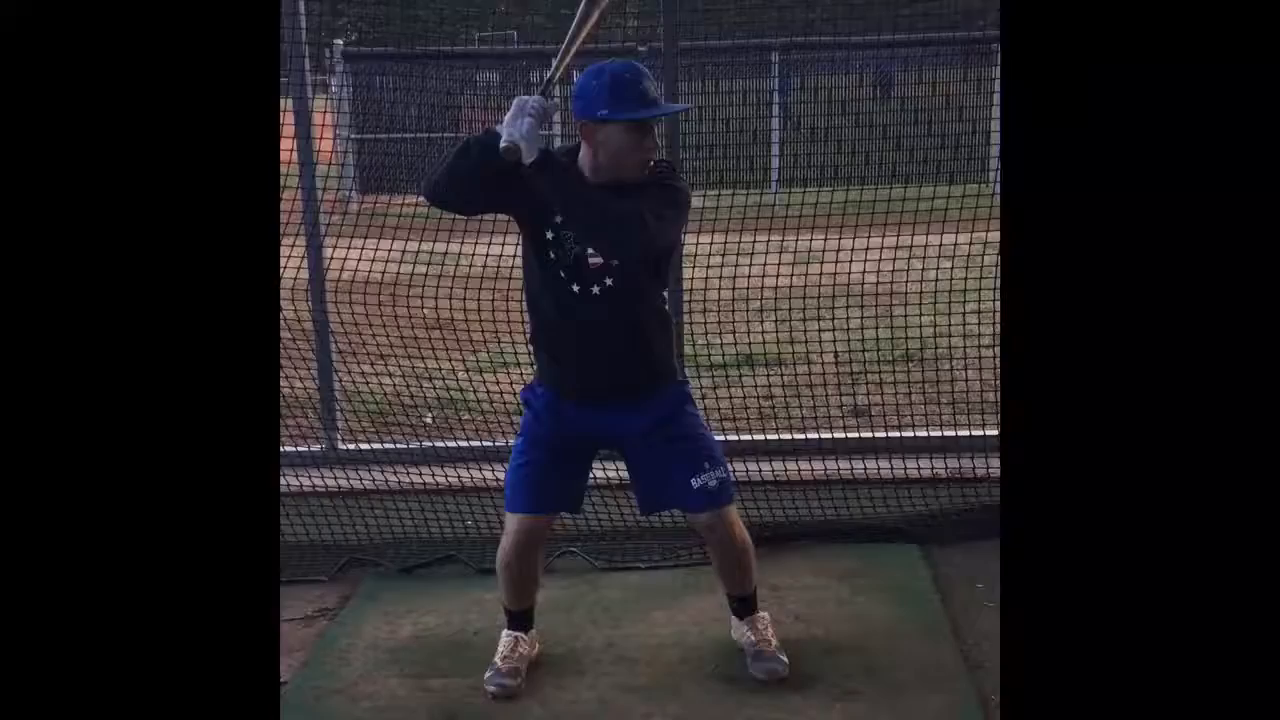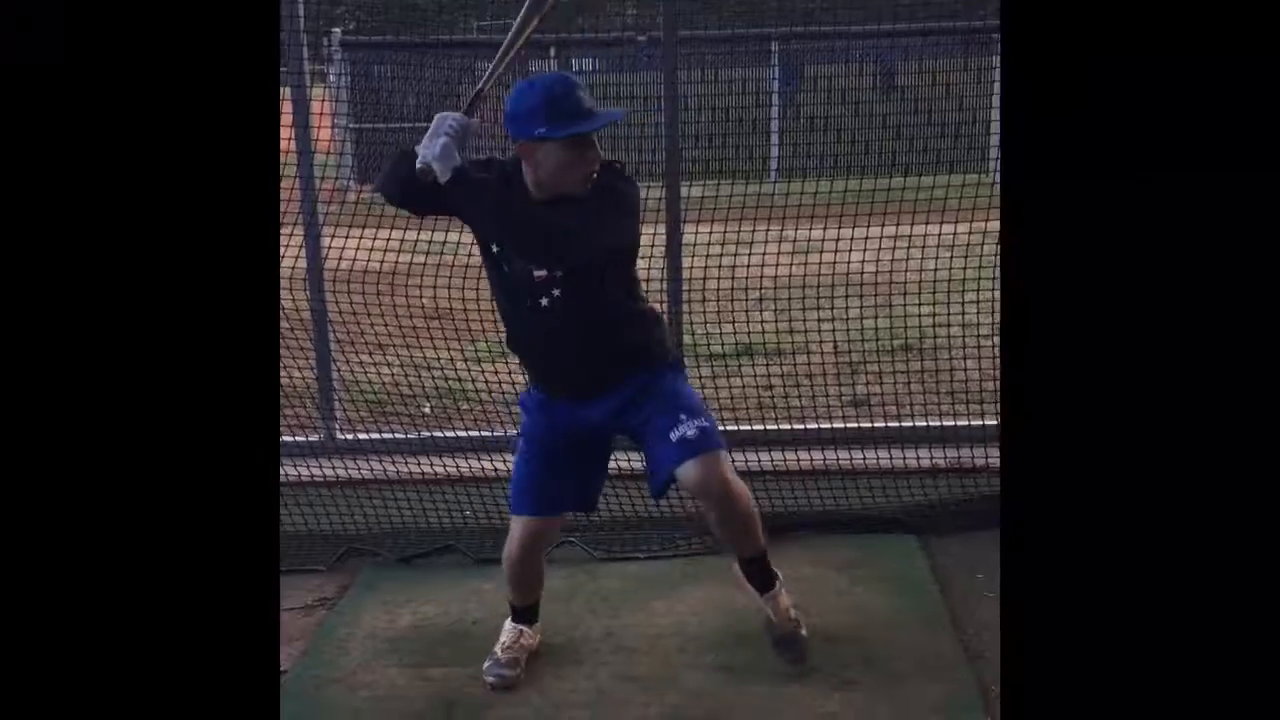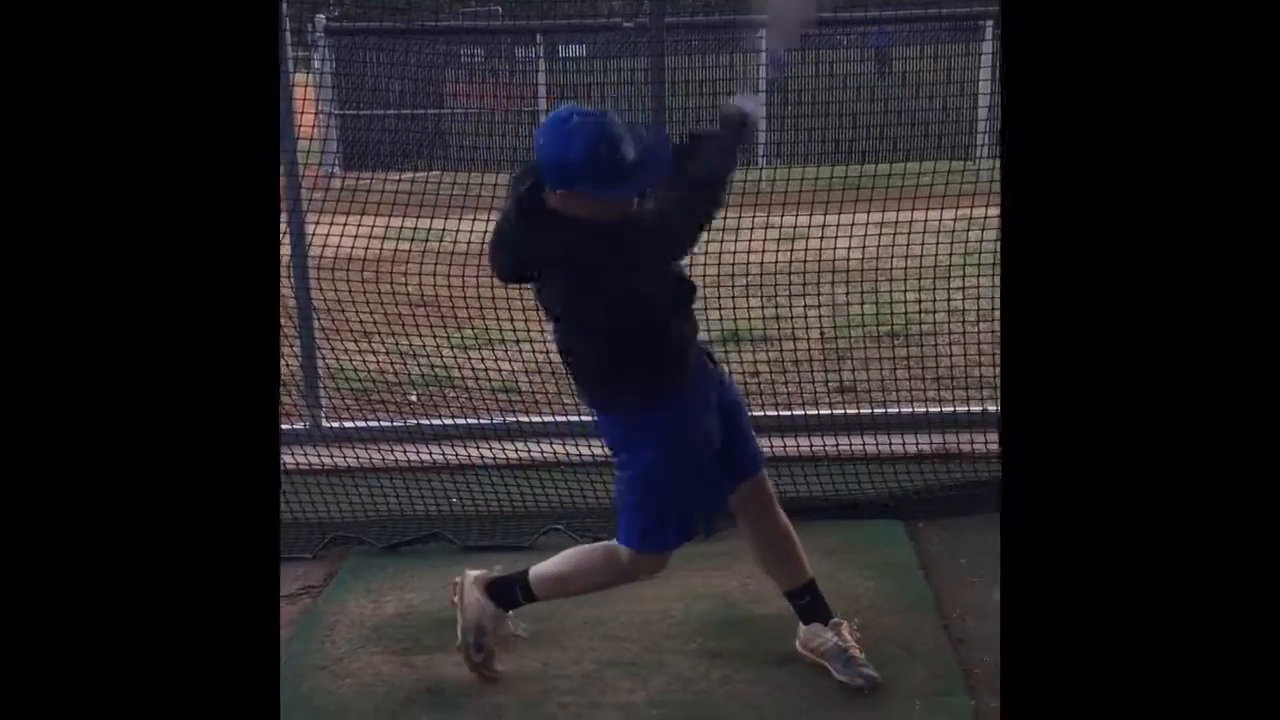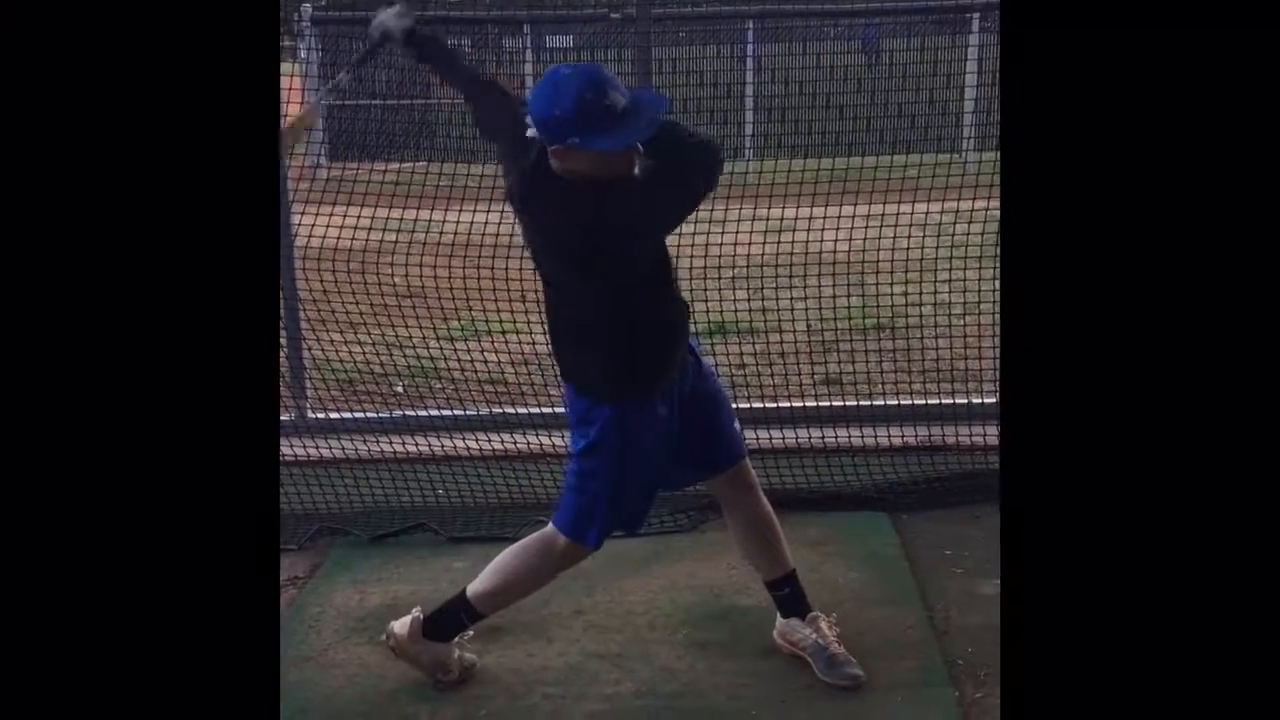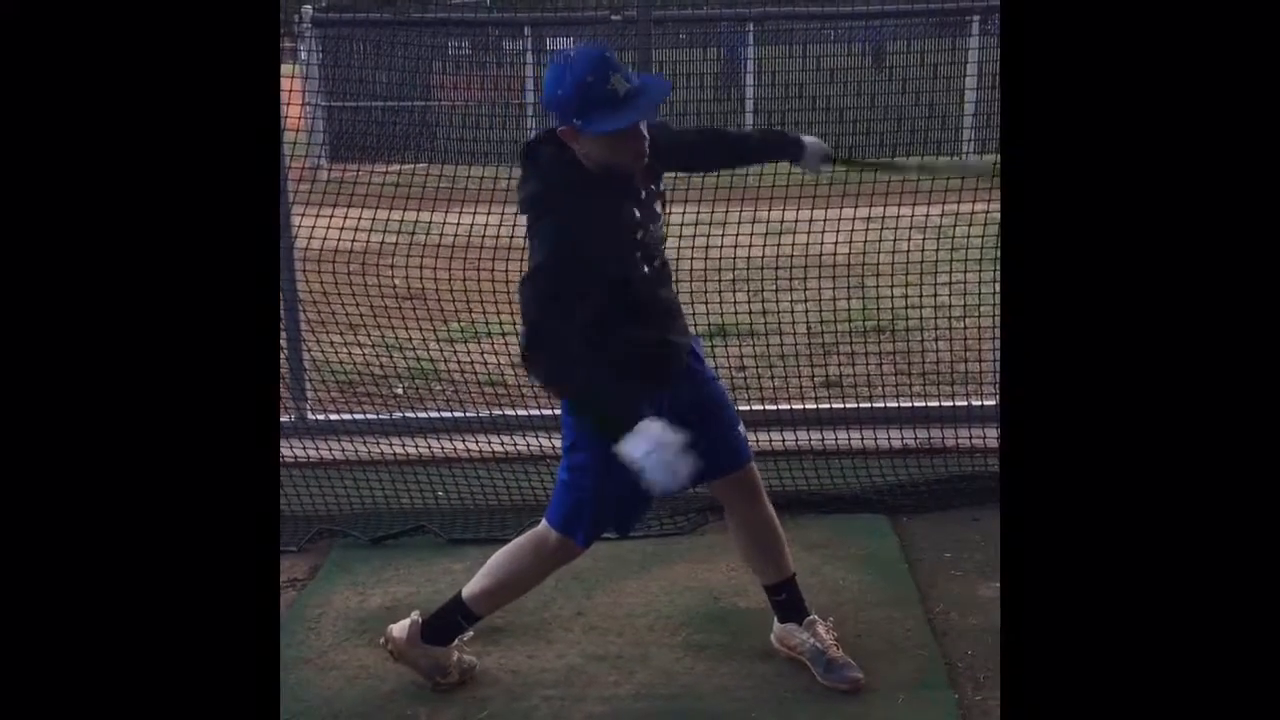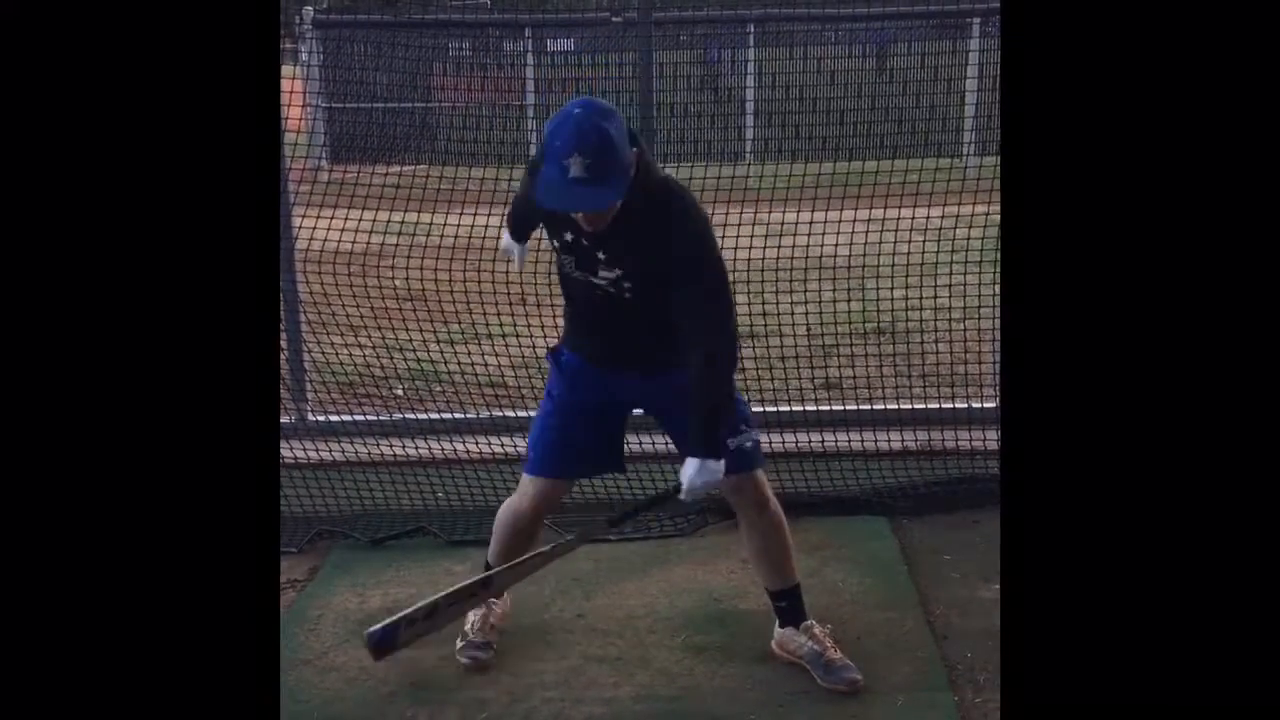
dt=0.5s
person 1, frame 1
left shoulder: (664, 188)
right shoulder: (534, 175)
left elbow: (633, 241)
right elbow: (441, 190)
left wrist: (540, 165)
right wrist: (499, 139)
left hip: (650, 393)
right hip: (561, 395)
left knee: (720, 521)
right knee: (522, 532)
left ankle: (748, 619)
right ankle: (519, 633)
person 1, frame 2
left shoulder: (614, 192)
right shoulder: (492, 181)
left elbow: (556, 245)
right elbow: (393, 188)
left wrist: (456, 180)
right wrist: (425, 157)
left hip: (642, 374)
right hip: (557, 394)
left knee: (713, 481)
right knee: (527, 534)
left ankle: (766, 587)
right ankle: (522, 625)
person 1, frame 3
left shoulder: (546, 183)
right shoulder: (578, 258)
right elbow: (689, 202)
left wrist: (716, 135)
right wrist: (736, 128)
left hip: (680, 369)
right hip: (647, 403)
left knee: (754, 497)
right knee: (641, 555)
left ankle: (819, 627)
right ankle: (492, 596)
person 1, frame 4
left shoulder: (532, 159)
right shoulder: (611, 215)
left elbow: (487, 95)
right elbow: (700, 160)
left hip: (669, 362)
right hip: (622, 393)
left knee: (736, 482)
right knee: (573, 538)
left ankle: (797, 620)
right ankle: (428, 630)
person 1, frame 5
left shoulder: (636, 144)
right shoulder: (564, 212)
left elbow: (699, 145)
right elbow: (546, 344)
left wrist: (786, 145)
right wrist: (628, 430)
left hip: (673, 357)
right hip: (608, 388)
left knee: (743, 485)
right knee: (566, 536)
left ankle: (794, 624)
right ankle: (425, 634)
person 1, frame 6
left shoulder: (676, 217)
right shoulder: (549, 179)
left elbow: (711, 333)
left wrist: (707, 443)
right wrist: (516, 232)
left hip: (676, 362)
right hip: (588, 360)
left knee: (750, 486)
right knee: (536, 495)
left ankle: (794, 627)
right ankle: (489, 600)
